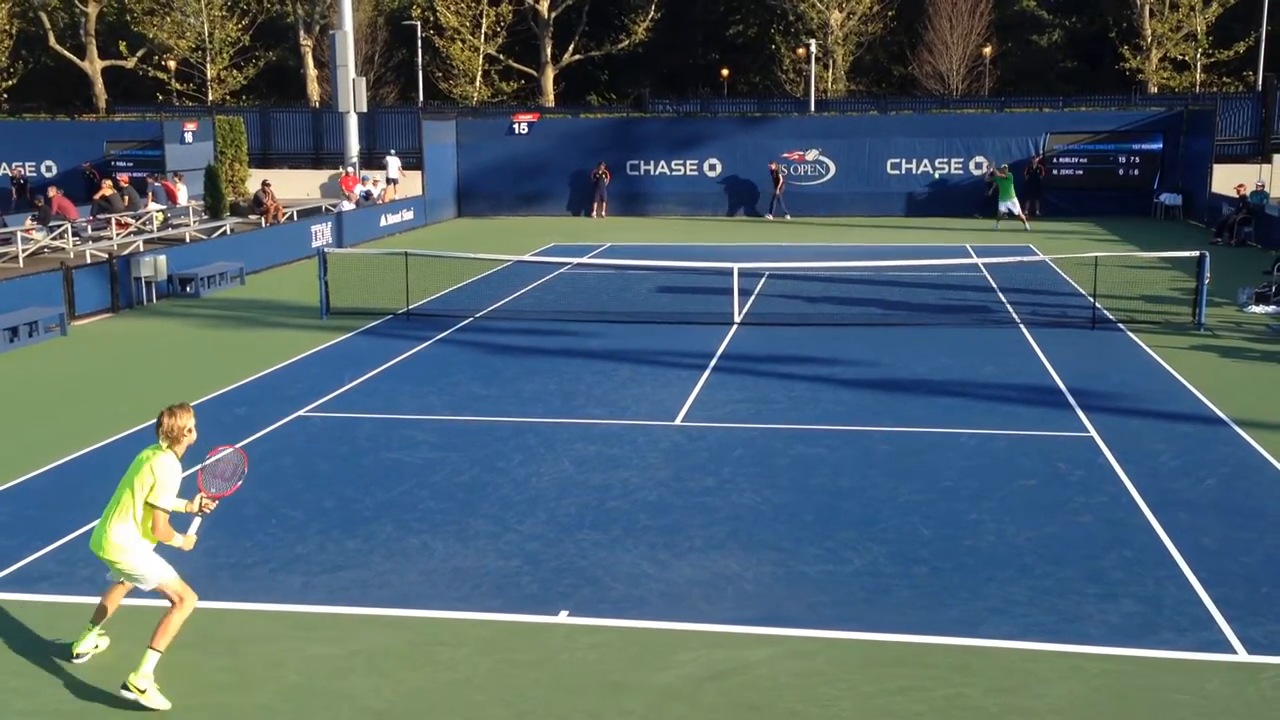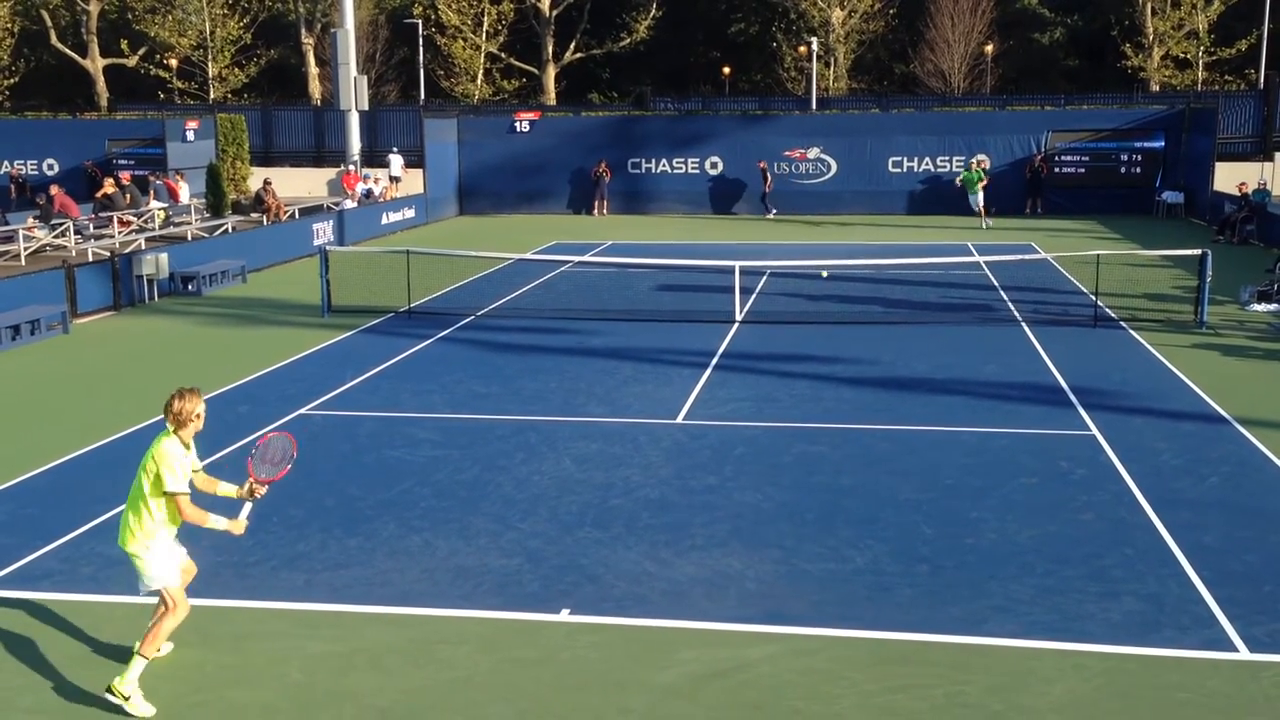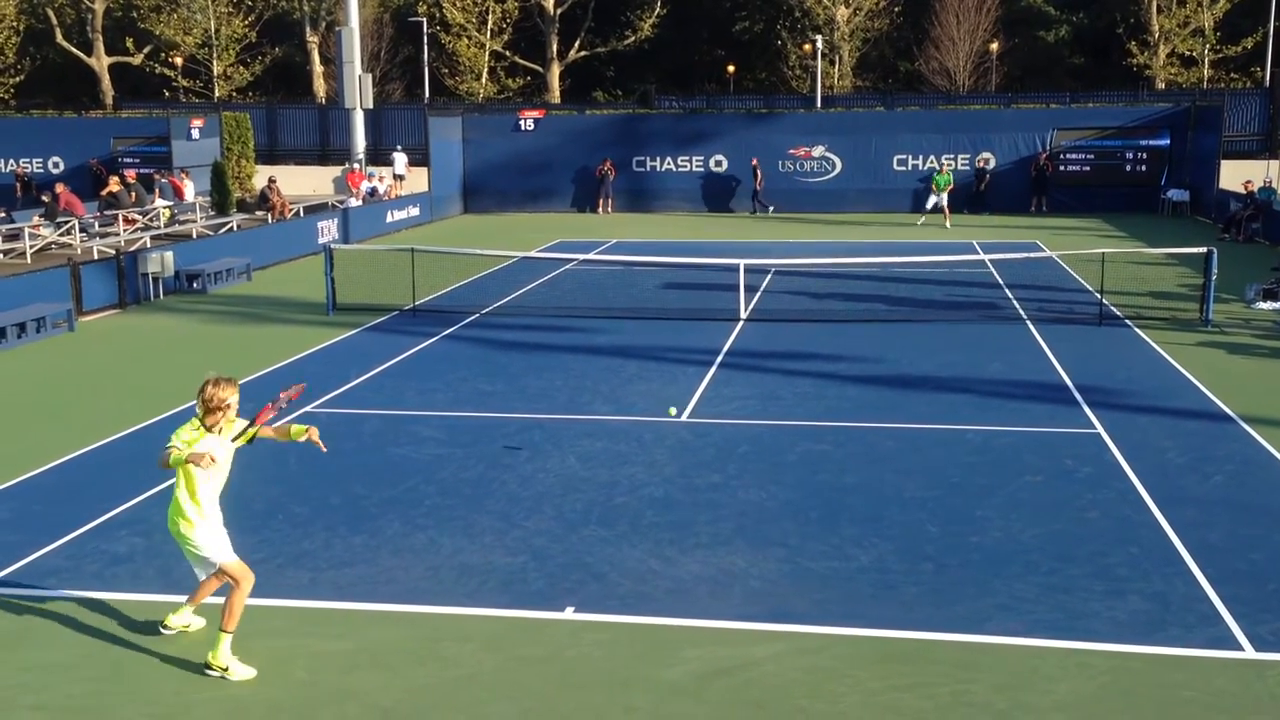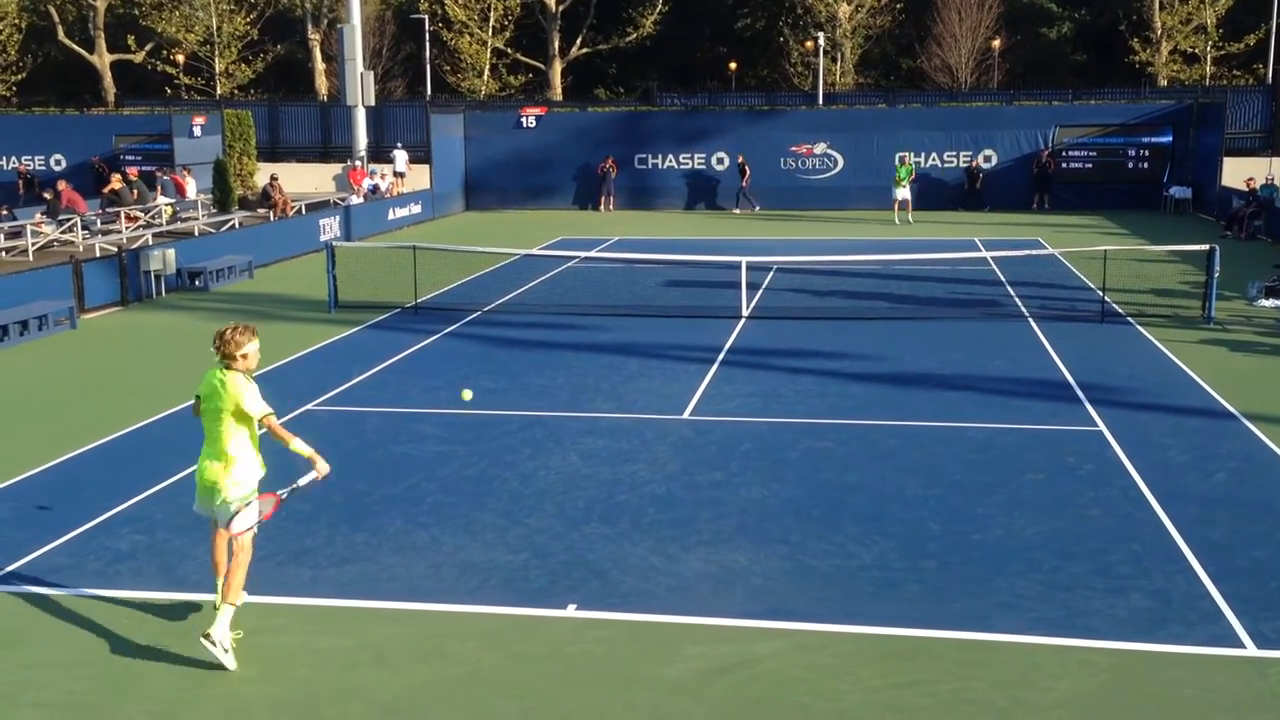
dt=0.3s
person 1, frame 1
left shoulder: (151, 454)
right shoulder: (169, 469)
right elbow: (158, 528)
left wrist: (188, 505)
right wrist: (182, 541)
left hip: (107, 539)
right hip: (127, 546)
left knee: (122, 586)
right knee: (185, 599)
left ankle: (86, 643)
right ankle: (141, 678)
person 1, frame 2
left shoulder: (179, 444)
right shoulder: (170, 453)
left elbow: (200, 481)
right elbow: (187, 511)
left wrist: (240, 491)
right wrist: (228, 525)
left hip: (154, 533)
right hip: (145, 538)
left knee: (187, 572)
right knee: (178, 608)
left ankle: (148, 640)
right ankle: (125, 685)
person 1, frame 3
left shoulder: (233, 427)
right shoulder: (186, 434)
left elbow: (274, 431)
right elbow: (167, 459)
left wrist: (304, 430)
right wrist: (193, 457)
left hip: (208, 519)
right hip: (192, 525)
left knee: (222, 573)
right knee: (244, 579)
left ankle: (180, 616)
right ankle: (220, 658)
person 1, frame 4
left shoulder: (212, 377)
right shoulder: (243, 388)
left elbow: (197, 411)
right elbow: (277, 431)
right wrist: (313, 457)
left hip: (209, 475)
right hip: (237, 479)
left knee: (221, 532)
right knee: (242, 550)
left ankle: (221, 595)
right ankle: (219, 630)
